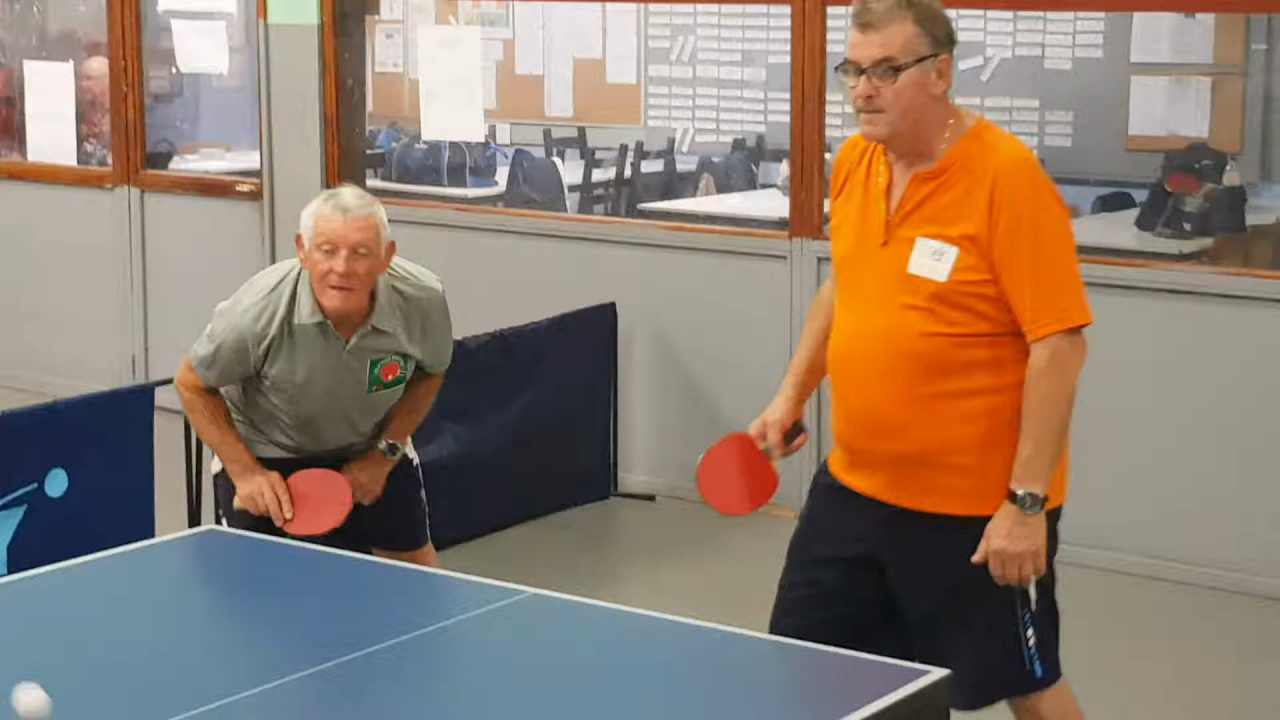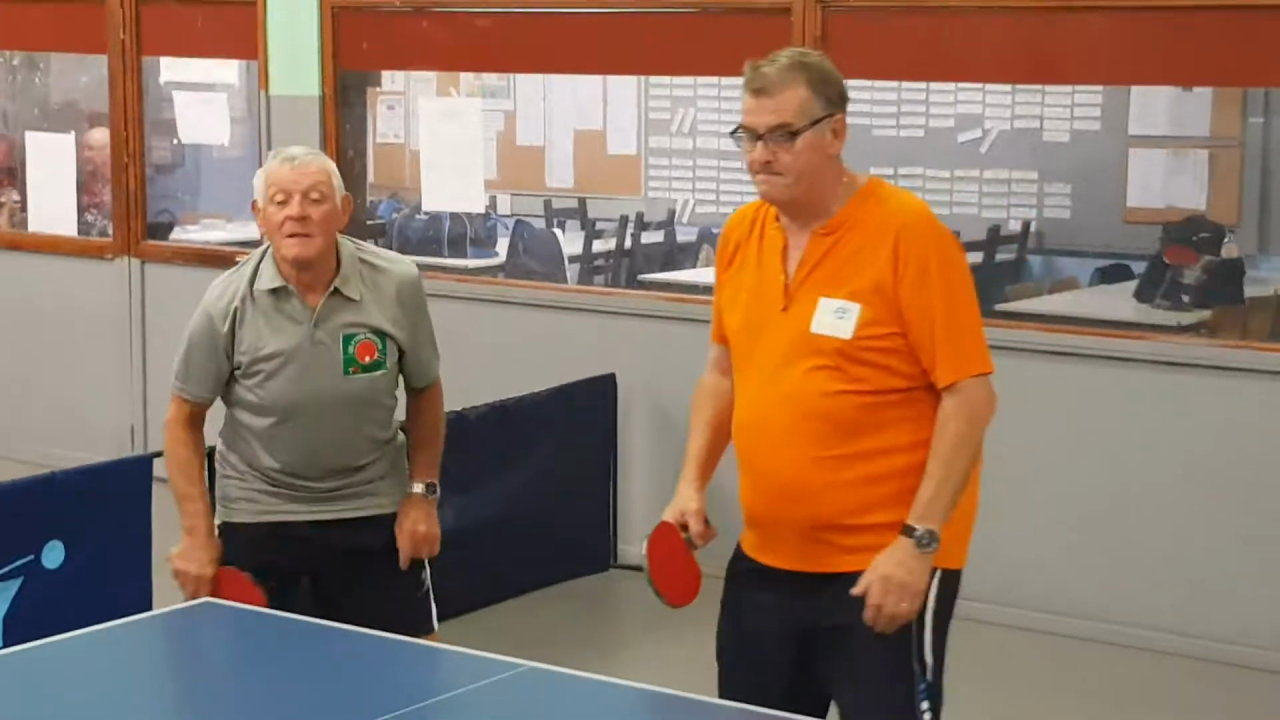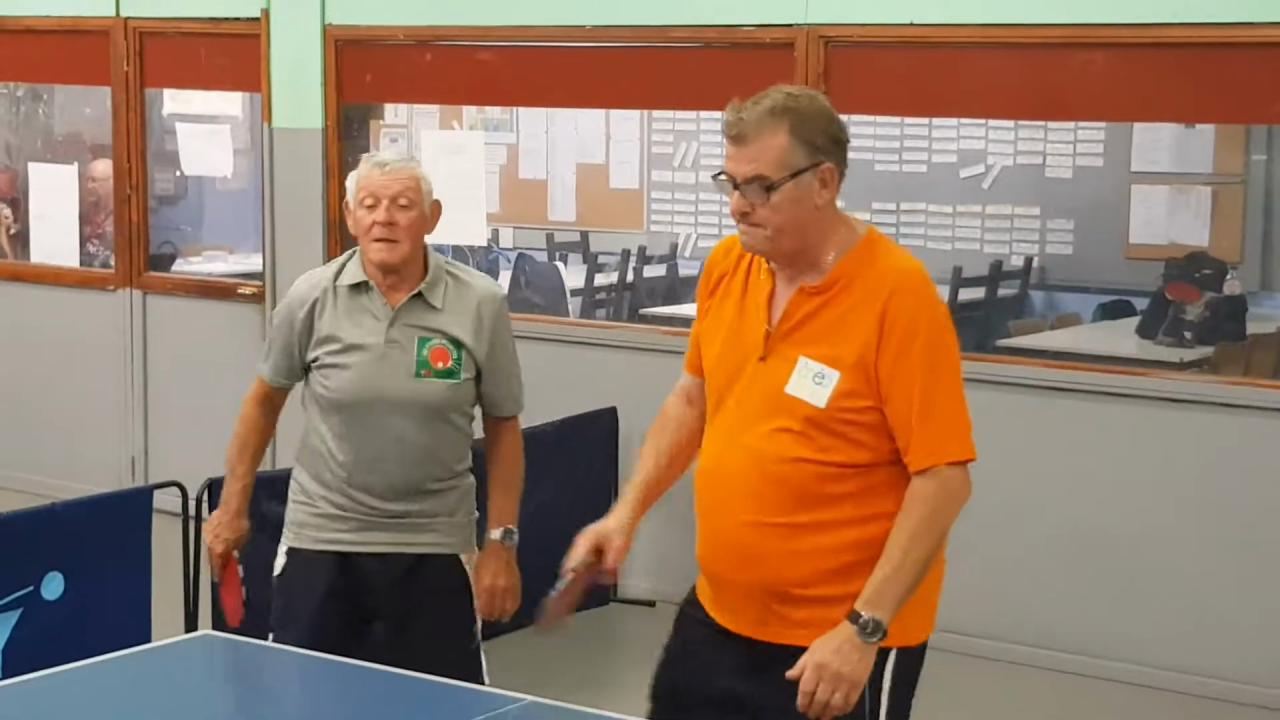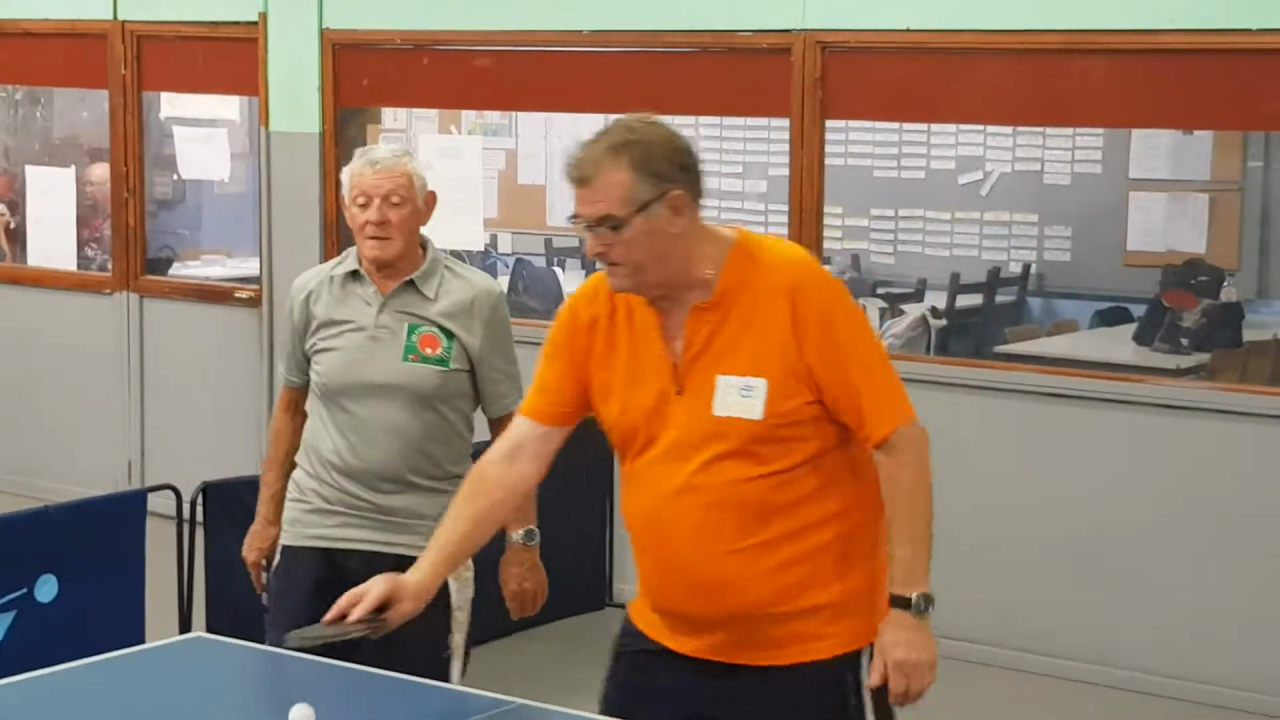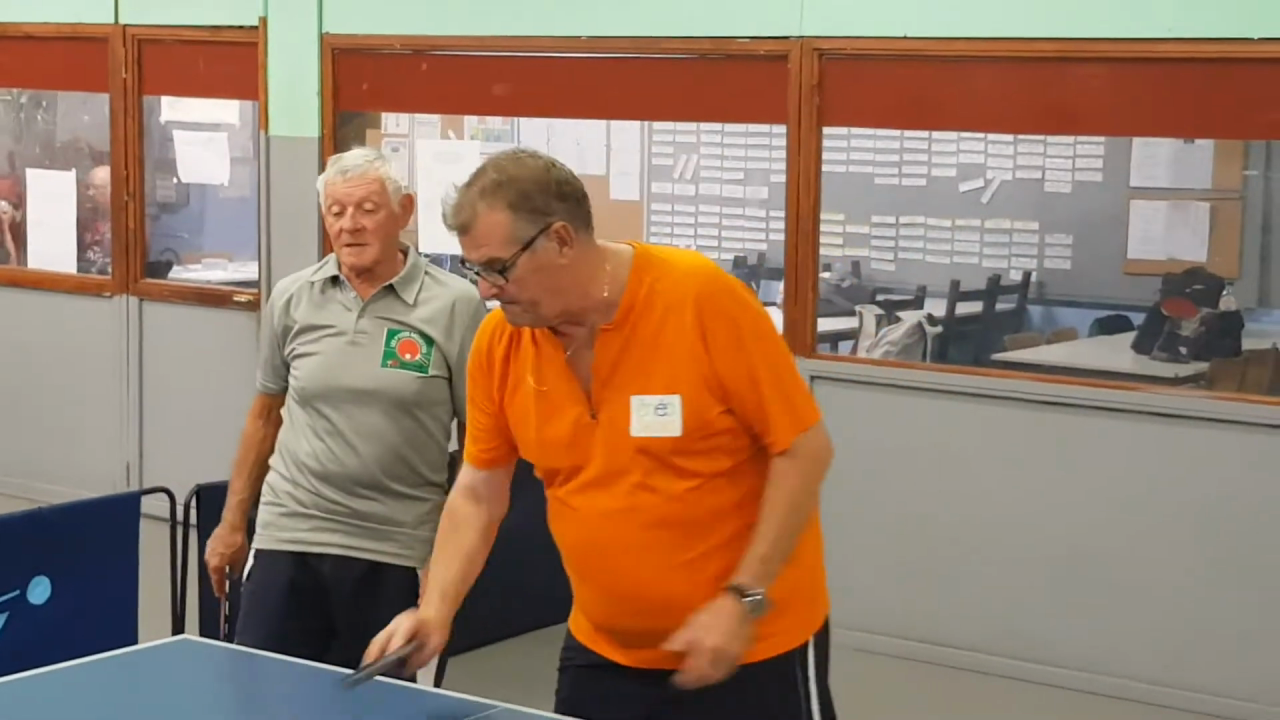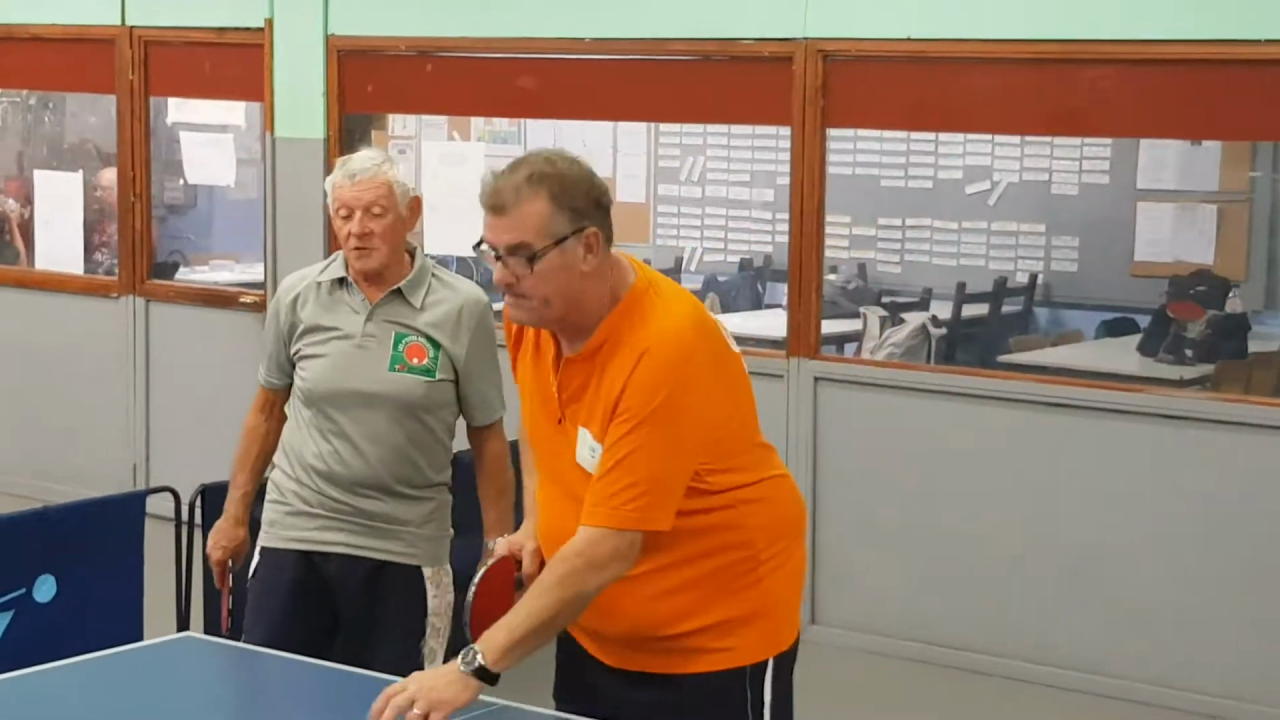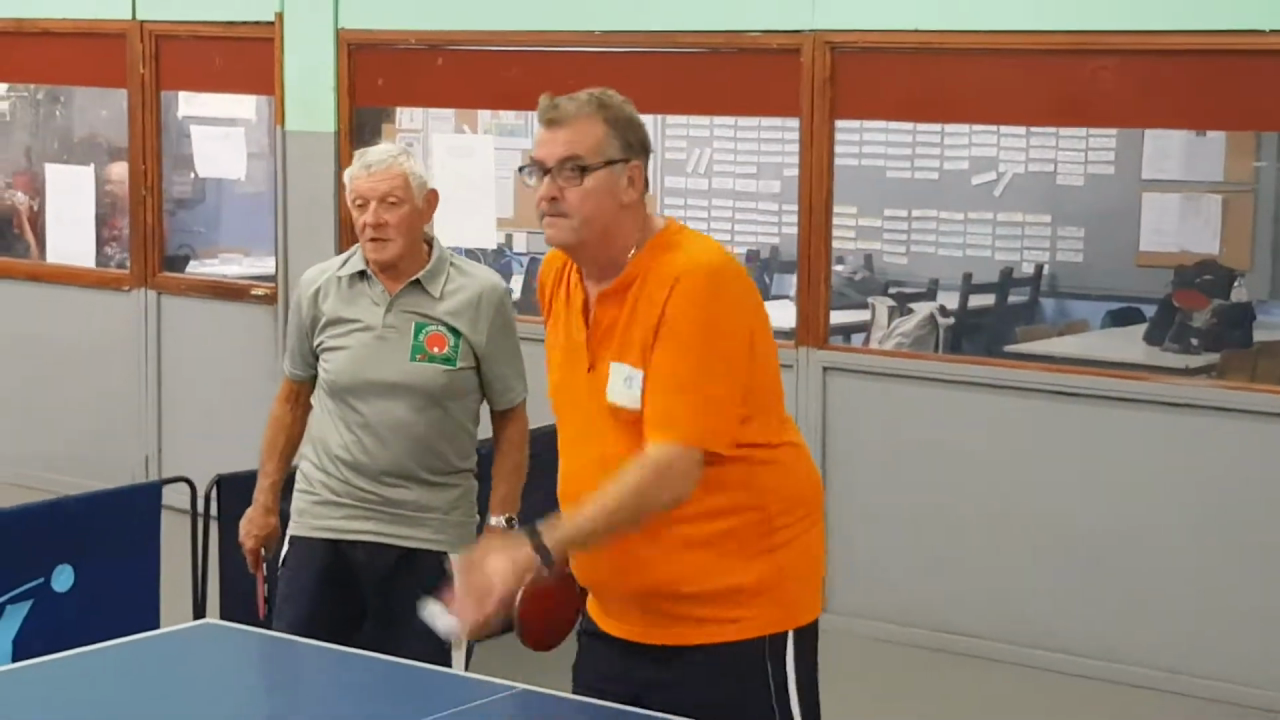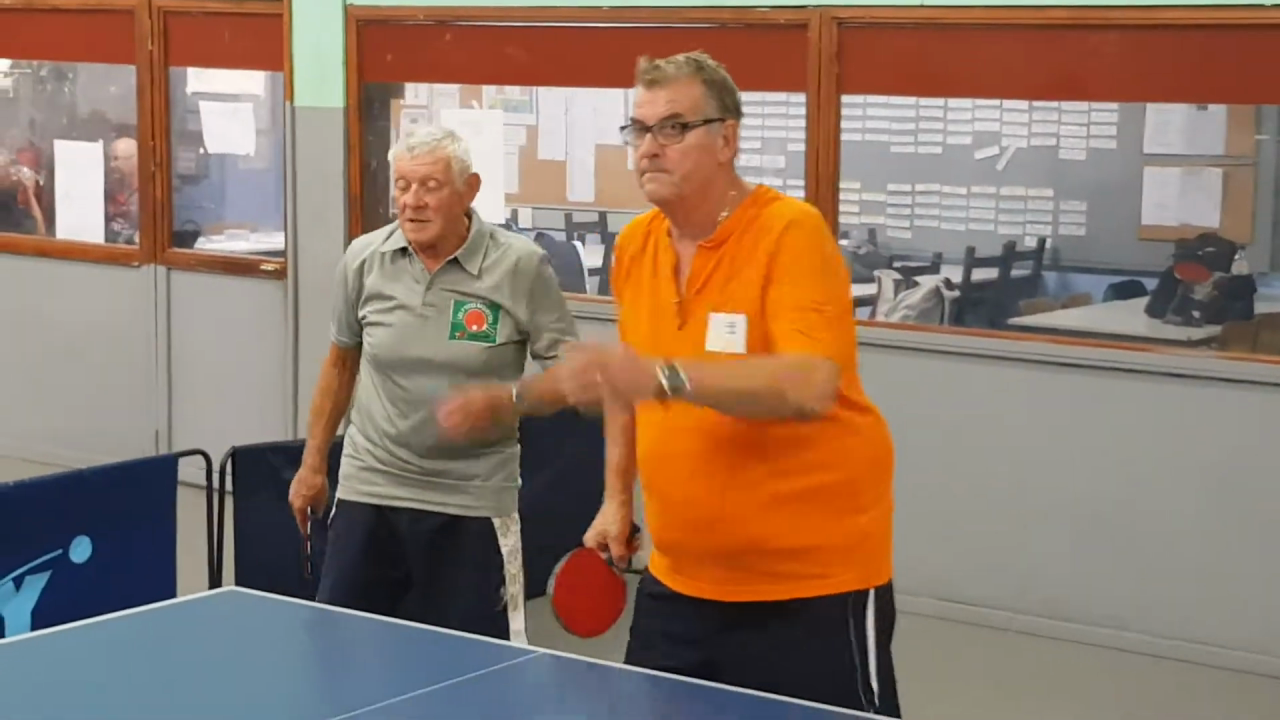
dt=0.4s
person 1, frame 1
left shoulder: (1006, 176)
right shoulder: (852, 163)
left elbow: (1059, 347)
left wrist: (1026, 500)
right wrist: (791, 395)
left hip: (974, 501)
right hip: (852, 487)
person 1, frame 2
left shoulder: (907, 233)
right shoulder: (739, 234)
left elbow: (971, 396)
left wrist: (918, 540)
right wrist: (691, 483)
left hip: (888, 562)
right hip: (765, 562)
person 1, frame 3
left shoulder: (897, 294)
right shoulder: (728, 265)
left elbow: (944, 478)
left wrist: (862, 629)
right wrist: (625, 513)
left hip: (842, 641)
right hip: (718, 615)
person 1, frame 4
left shoulder: (794, 289)
right shoulder: (589, 311)
left elbow: (899, 445)
right elbow: (517, 455)
left wrist: (907, 605)
right wrist: (423, 576)
left hip: (810, 648)
right hip: (665, 641)
person 1, frame 5
left shoulder: (700, 298)
right shoulder: (498, 339)
left elbow: (806, 450)
right elbow: (477, 494)
left wrist: (742, 602)
right wrist: (433, 611)
left hip: (748, 647)
right hip: (604, 651)
person 1, frame 6
left shoulder: (666, 347)
right shoulder: (527, 310)
left elbow: (612, 545)
left wrist: (473, 667)
right wrist: (537, 526)
left hip: (712, 642)
right hip: (595, 632)
person 1, frame 7
left shoulder: (698, 280)
right shoulder: (557, 275)
left elbow: (673, 465)
left wrist: (534, 549)
right wrist: (571, 520)
left hip: (736, 617)
right hip: (616, 616)
person 1, frame 8
left shoulder: (790, 234)
right shoulder: (635, 244)
left elbow: (810, 385)
left wrist: (663, 377)
right wrist: (616, 499)
left hip: (809, 586)
right hip: (680, 581)
person 2, frame 1
left shoulder: (421, 297)
right shoulder: (257, 312)
left elbow: (429, 373)
right elbow: (192, 385)
left wrist: (385, 450)
right wrist: (246, 472)
left hip: (368, 451)
right hip: (264, 453)
person 2, frame 2
left shoulder: (396, 285)
right shoulder: (229, 302)
left elbow: (424, 391)
right elbow: (184, 419)
left wrist: (423, 494)
right wrist: (198, 534)
left hip: (373, 510)
right hip: (258, 516)
person 2, frame 3
left shoulder: (480, 304)
right shoulder: (310, 299)
left elbow: (502, 426)
right elbow: (264, 402)
left wrist: (501, 540)
right wrist: (233, 508)
left hip: (433, 547)
right hip: (322, 543)
person 2, frame 4
left shoulder: (475, 299)
right shoulder: (312, 293)
left elbow: (512, 427)
left wrist: (522, 540)
right wrist: (267, 515)
left hip: (424, 546)
right hip: (314, 537)
person 2, frame 5
left shoulder: (456, 306)
right shoulder: (291, 299)
right elbow: (265, 415)
right wrist: (232, 521)
left hip: (398, 555)
right hip: (287, 541)
person 2, frame 6
left shoulder: (462, 308)
right shoulder: (296, 296)
left elbow: (488, 437)
right elbow: (268, 408)
right wrist: (235, 513)
left hip: (403, 554)
right hip: (293, 540)
person 2, frame 7
left shoulder: (480, 295)
right shoulder: (318, 289)
left elbow: (511, 419)
right elbow: (294, 398)
left wrist: (500, 526)
right wrist: (265, 500)
left hip: (429, 539)
right hip: (322, 530)
person 2, frame 8
left shoulder: (521, 265)
right shoulder: (364, 259)
left elbow: (567, 376)
left wrist: (506, 399)
right wrist: (313, 463)
left hip: (472, 505)
right hip: (369, 494)
